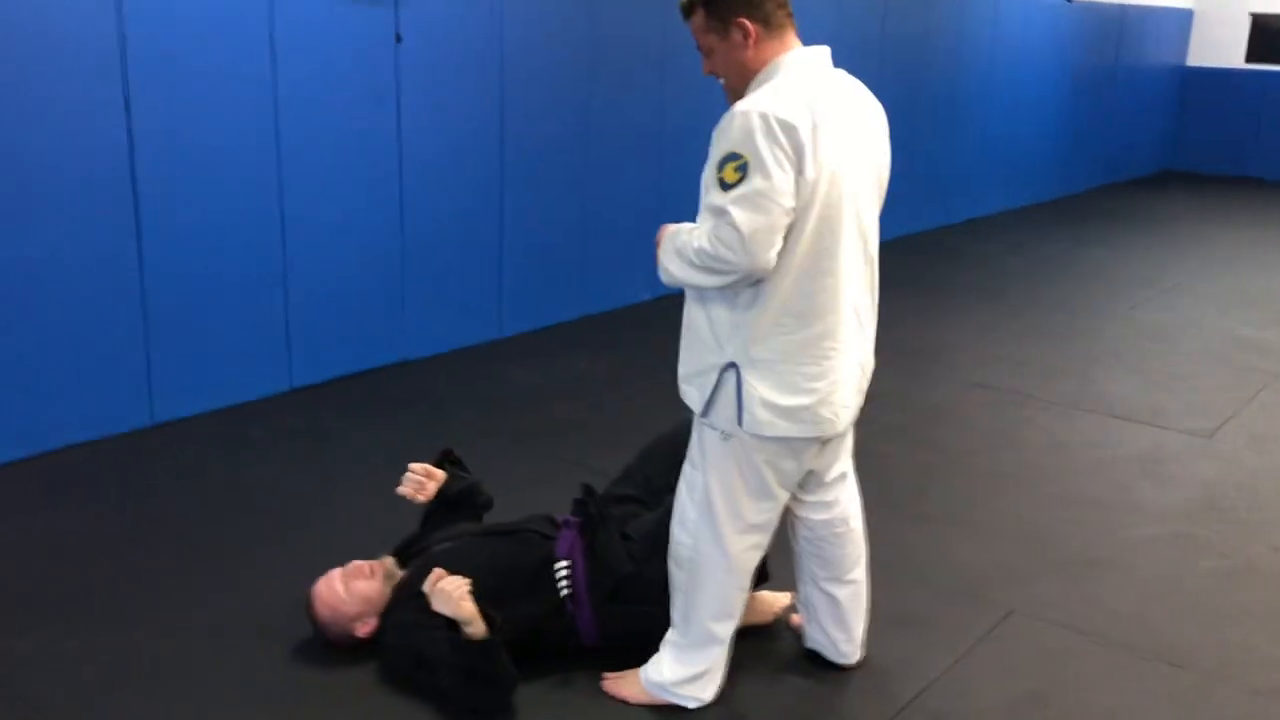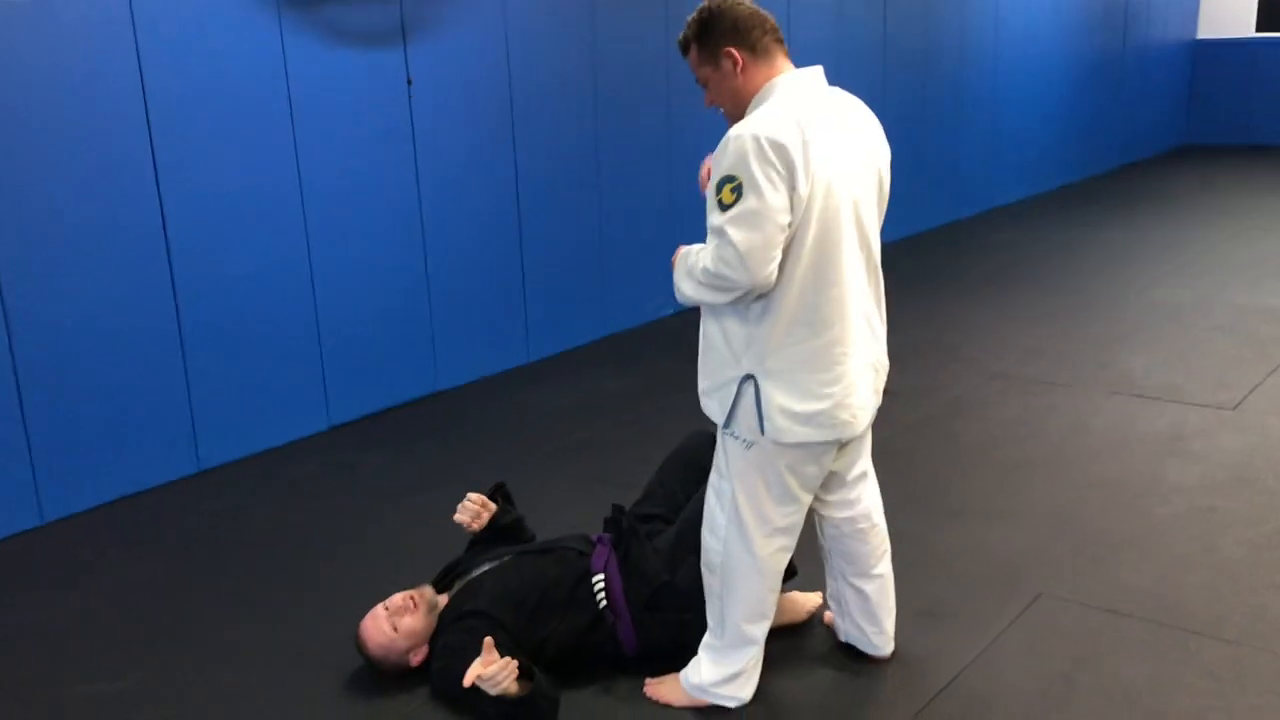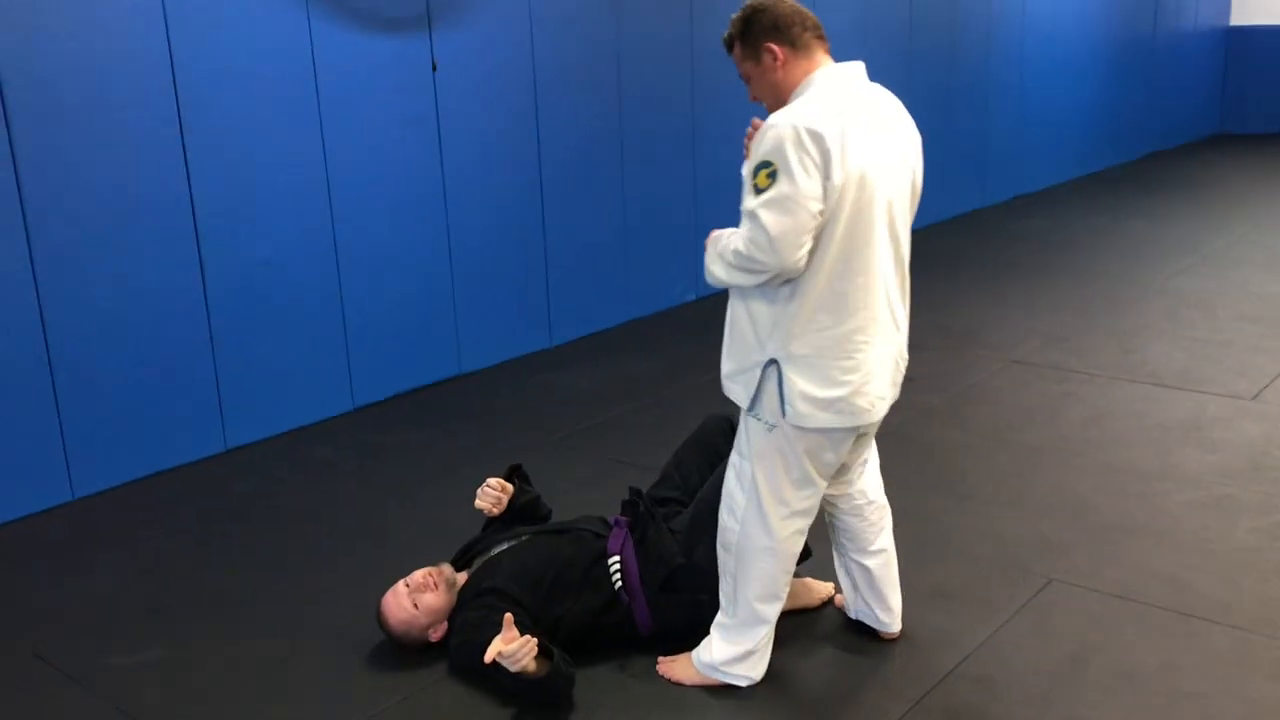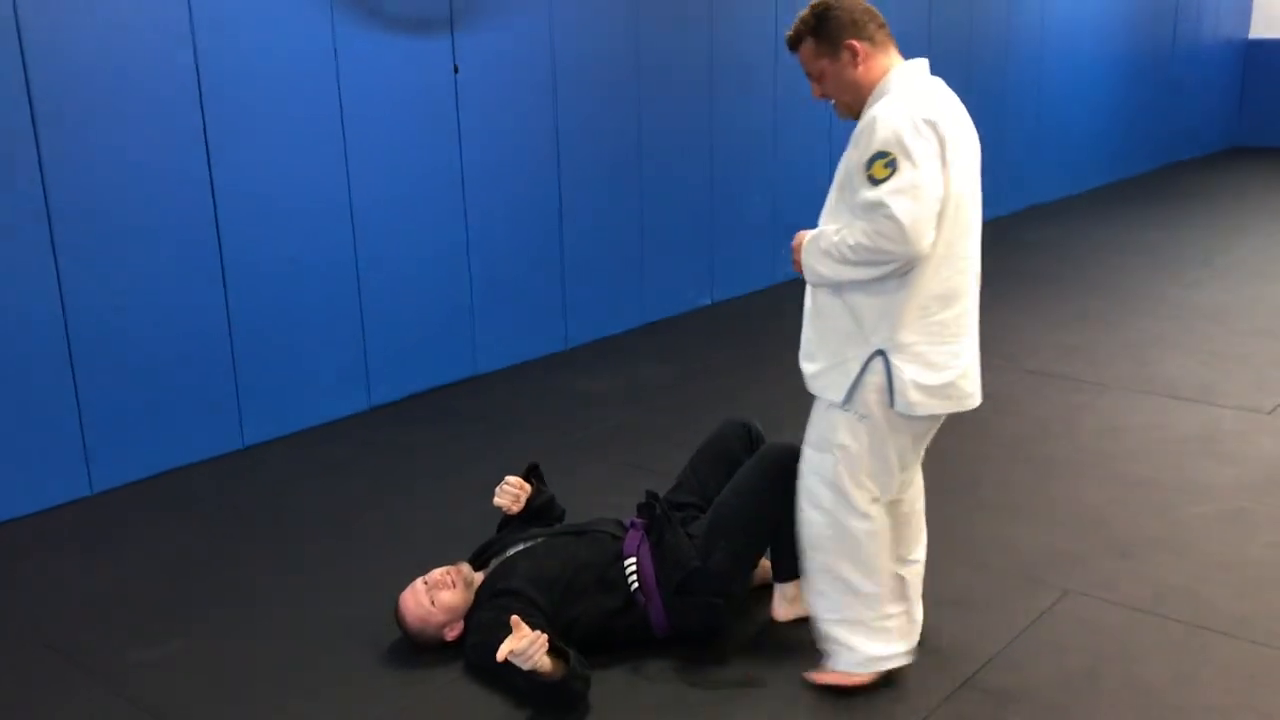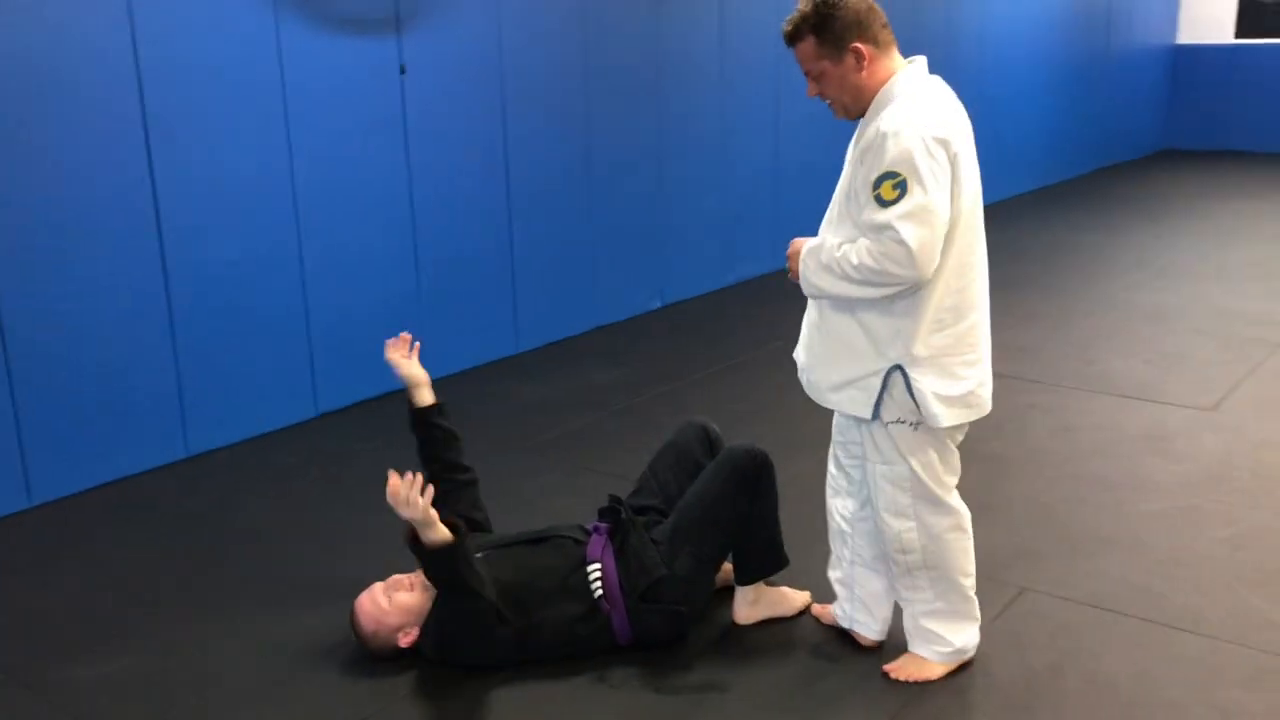
dt=0.4s
person 1, frame 1
left shoulder: (763, 115)
right shoulder: (856, 98)
left elbow: (740, 248)
left wrist: (674, 245)
left hip: (768, 370)
right hip: (833, 356)
left knee: (718, 524)
right knee: (827, 501)
left ankle: (686, 673)
right ankle: (838, 636)
person 1, frame 2
left shoulder: (757, 137)
right shoulder: (852, 113)
left elbow: (743, 266)
left wrist: (687, 266)
left hip: (783, 379)
right hip: (850, 359)
left knee: (746, 530)
right knee: (851, 503)
left ankle: (722, 676)
right ankle: (869, 629)
person 1, frame 3
left shoulder: (796, 127)
right shoulder: (888, 110)
left elbow: (773, 250)
left wrist: (718, 248)
left hip: (807, 363)
right hip: (870, 347)
left knee: (763, 510)
right knee: (853, 484)
left ankle: (734, 655)
right ankle: (878, 608)
person 1, frame 4
left shoulder: (894, 119)
right shoulder: (931, 103)
left elbow: (895, 235)
left wrist: (818, 247)
right wrist: (835, 250)
left hip: (888, 353)
right hip: (915, 343)
left knee: (839, 493)
right knee: (891, 486)
left ankle: (868, 645)
right ankle: (893, 618)
person 1, frame 5
left shoulder: (906, 131)
right shoulder: (907, 106)
left elbow: (901, 257)
left wrist: (811, 261)
right wrist: (825, 257)
left hip: (909, 361)
right hip: (884, 350)
left knee: (916, 504)
right knee: (857, 482)
left ankle: (948, 635)
right ankle: (861, 610)
person 2, frame 1
left shoulder: (413, 552)
right shoulder: (407, 634)
left elbow: (473, 504)
left wrist: (442, 485)
right wrist: (470, 626)
left hip: (582, 537)
right hip: (611, 594)
left knee: (689, 439)
person 2, frame 2
left shoulder: (451, 583)
right shoulder: (456, 656)
left elbow: (516, 539)
left wrist: (489, 513)
left hip: (620, 552)
right hip: (651, 605)
left knee: (706, 447)
person 2, frame 3
left shoulder: (472, 559)
right shoulder: (474, 630)
left elbow: (536, 517)
right elbow: (554, 683)
left wrist: (508, 494)
right wrist: (526, 665)
left hip: (637, 533)
right hip: (667, 585)
left knee: (723, 429)
person 2, frame 4
left shoulder: (488, 558)
right shoulder: (488, 630)
left elbow: (548, 518)
left wrist: (526, 493)
right wrist: (538, 664)
left hip: (647, 537)
right hip: (682, 588)
left knee: (738, 436)
right knee: (782, 461)
left ankle: (757, 561)
right ankle: (790, 591)
person 2, frame 5
left shoulder: (444, 554)
right shoulder: (450, 635)
left elbow: (451, 477)
right elbow: (476, 607)
left wrist: (420, 392)
right wrist: (425, 528)
left hip: (611, 548)
right hip: (648, 597)
left knee: (699, 437)
right knee: (747, 465)
left ankle: (717, 565)
right ankle: (751, 596)
